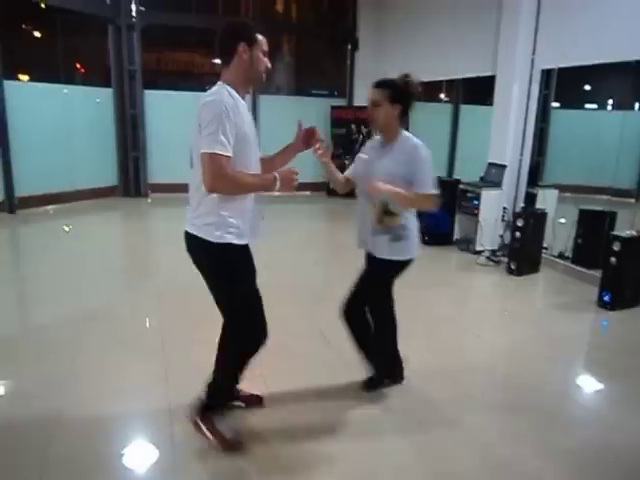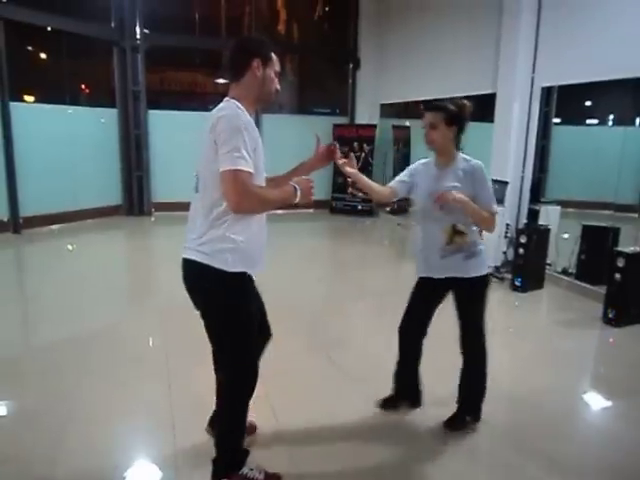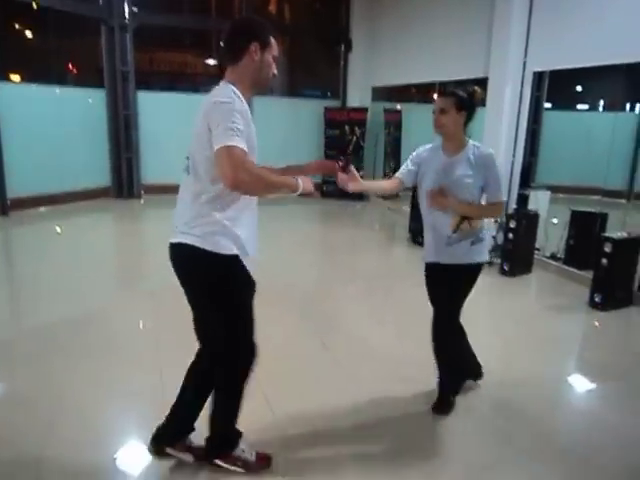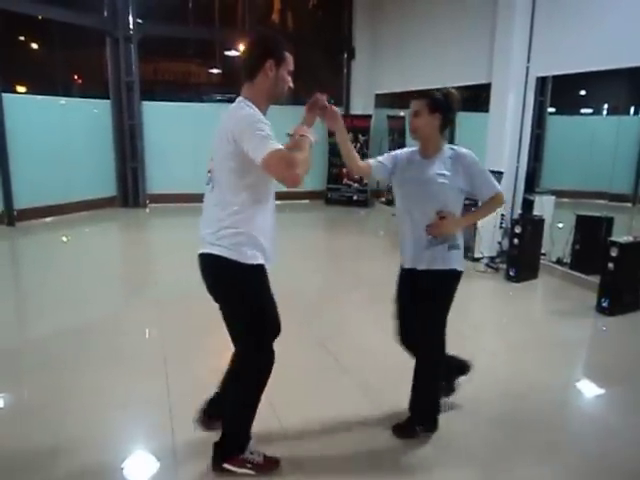
dt=0.4s
person 1, frame 1
left shoulder: (238, 106)
right shoulder: (219, 104)
left elbow: (251, 169)
right elbow: (217, 179)
left wrist: (295, 148)
right wrist: (276, 180)
left hip: (232, 239)
right hip: (216, 240)
left knee: (241, 321)
right knee: (250, 328)
left ankle: (224, 392)
right ankle: (210, 409)
person 1, frame 2
left shoulder: (236, 119)
right shoulder: (233, 119)
left elbow: (260, 186)
right elbow: (241, 198)
left wrist: (311, 164)
right wrist: (295, 193)
left hip: (224, 265)
right hip: (218, 268)
left knee: (256, 339)
right knee: (240, 366)
left ankle: (223, 420)
person 1, frame 3
left shoulder: (228, 102)
right shoulder: (227, 102)
left elbow: (247, 173)
right elbow: (238, 177)
left wrist: (304, 168)
right wrist: (296, 184)
left hip: (206, 249)
right hip: (210, 253)
left knee: (220, 349)
right knee: (235, 352)
left ankle: (173, 435)
right ankle: (223, 446)
person 1, frame 4
left shoulder: (244, 117)
right shoulder: (247, 118)
left elbow: (278, 170)
right elbow: (291, 173)
left wrist: (302, 127)
right wrist: (304, 139)
left hip: (228, 255)
right hip: (235, 259)
left knee: (263, 334)
right knee: (258, 353)
left ankle: (220, 408)
right ankle: (231, 450)
person 2, frame 1
left shoulder: (413, 149)
right shoulder: (371, 147)
left elbow: (430, 202)
right elbow: (343, 185)
left wrist: (389, 190)
right wrist: (327, 163)
left hip: (395, 248)
right hip: (376, 245)
left knee: (355, 308)
right knee: (377, 306)
left ankle: (384, 369)
right ankle: (389, 370)
person 2, frame 2
left shoulder: (473, 170)
right shoulder: (419, 170)
left elbow: (489, 223)
right elbow: (385, 195)
left wrist: (462, 202)
right wrist: (355, 175)
left hip: (469, 269)
right hip: (432, 269)
left knee: (470, 338)
right knee: (409, 331)
left ankle: (470, 408)
right ankle: (407, 392)
person 2, frame 3
left shoulder: (482, 157)
right shoulder: (424, 155)
left elbow: (497, 208)
right elbow: (394, 185)
left wrist: (456, 205)
right wrist: (361, 185)
left hip: (468, 256)
right hip: (435, 255)
left knee: (443, 321)
right knee: (445, 320)
left ankle: (448, 387)
right ankle: (467, 368)
person 2, frame 4
left shoulder: (461, 160)
right shoulder: (400, 160)
left elbow: (497, 199)
right elbow: (359, 168)
left wrist: (460, 222)
right wrist: (339, 131)
left hip: (443, 263)
right hip: (410, 262)
left knee: (427, 336)
right knee: (409, 332)
left ankle: (424, 417)
right ankle: (450, 368)
